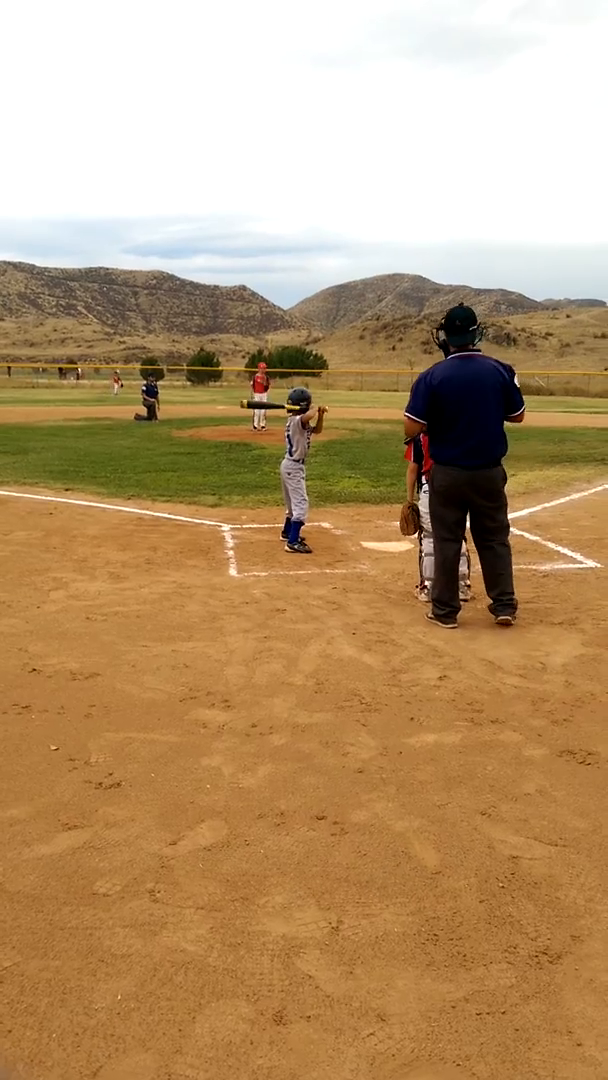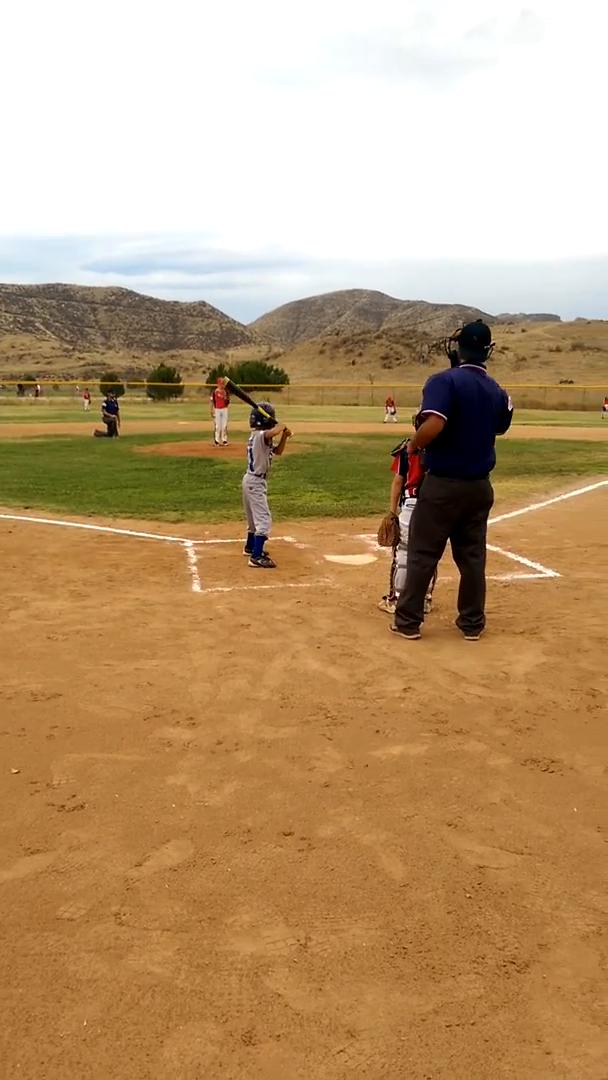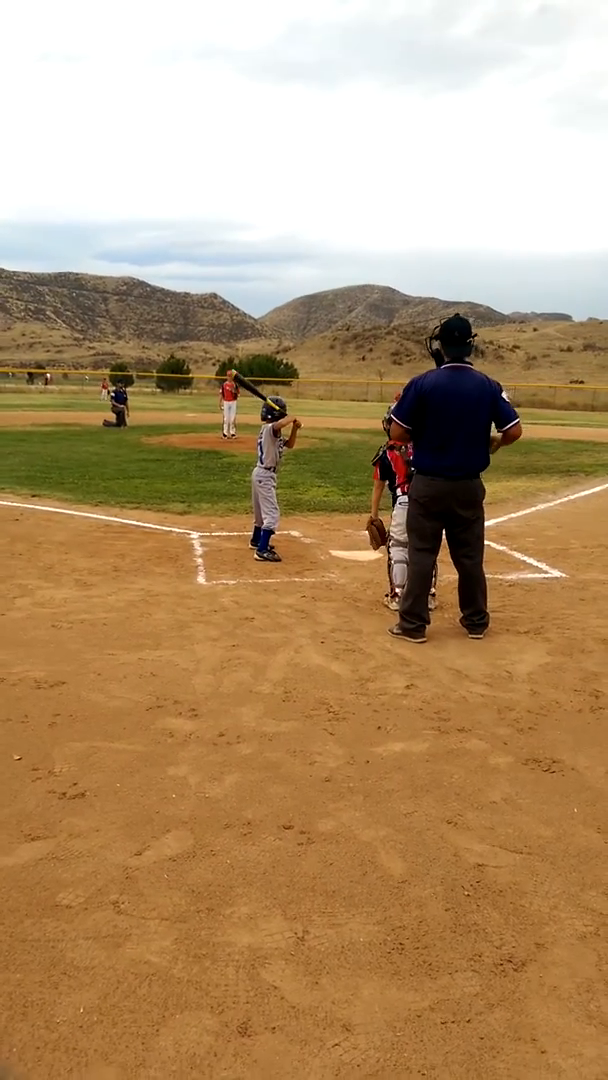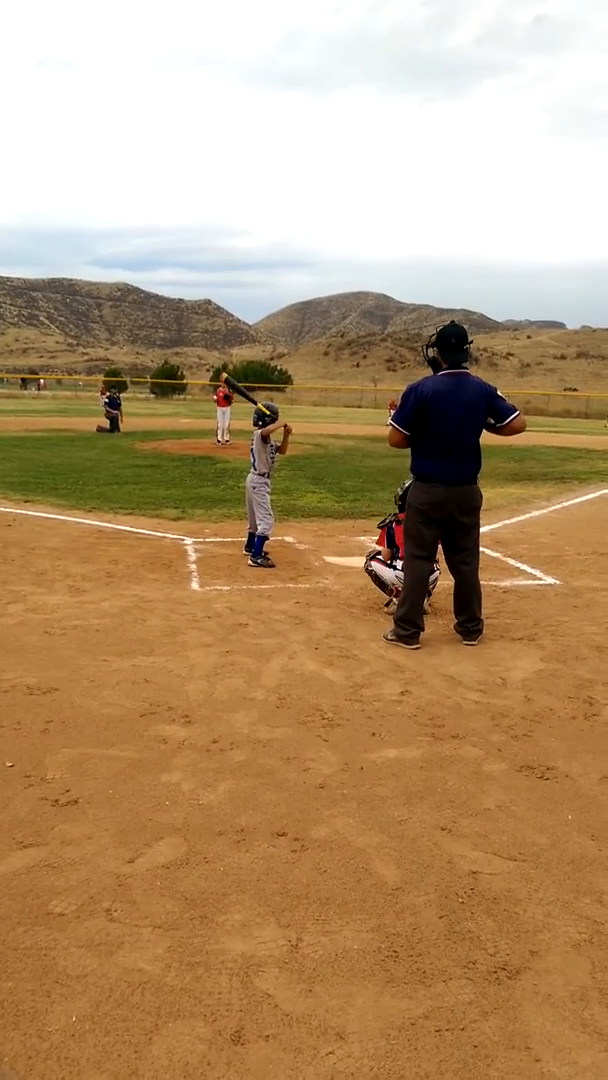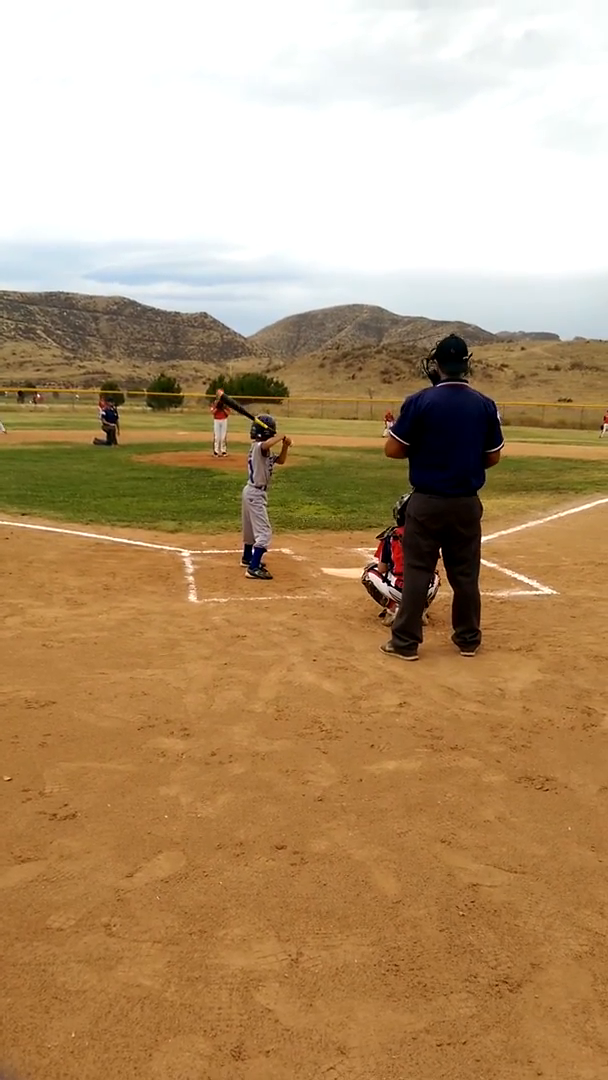
dt=1s
person 1, frame 1
left shoulder: (432, 377)
right shoulder: (501, 371)
left elbow: (412, 429)
right elbow: (517, 415)
left hip: (448, 474)
right hip: (489, 472)
left knee: (447, 543)
right knee: (495, 539)
left ankle: (445, 610)
right ankle: (504, 604)
person 1, frame 2
left shoulder: (445, 380)
right shoulder: (496, 391)
left elbow: (433, 426)
right elbow: (501, 427)
left wrist: (414, 445)
left hip: (443, 484)
right hip: (479, 486)
left knee: (423, 554)
right knee: (473, 556)
left ankle: (407, 621)
right ankle: (472, 622)
person 1, frame 3
left shoulder: (422, 384)
right shoulder: (488, 386)
left elbow: (397, 433)
right elbow: (514, 431)
right wrist: (493, 442)
left hip: (429, 485)
right hip: (469, 485)
left knee: (422, 555)
right knee: (470, 555)
left ankle: (412, 624)
right ankle: (476, 621)
person 1, frame 4
left shoulder: (420, 390)
right shoulder: (483, 390)
left elbow: (396, 439)
right elbow: (517, 424)
right wrist: (483, 425)
left hip: (427, 491)
right hip: (466, 491)
left knee: (418, 561)
right knee: (466, 561)
left ankle: (407, 631)
right ankle: (470, 628)
person 1, frame 5
left shoulder: (420, 401)
right shoulder: (485, 405)
left elbow: (393, 449)
right elbow: (493, 457)
left hip: (426, 502)
right hip: (466, 503)
left knee: (417, 572)
right knee: (465, 573)
left ankle: (405, 642)
right ankle: (468, 639)
